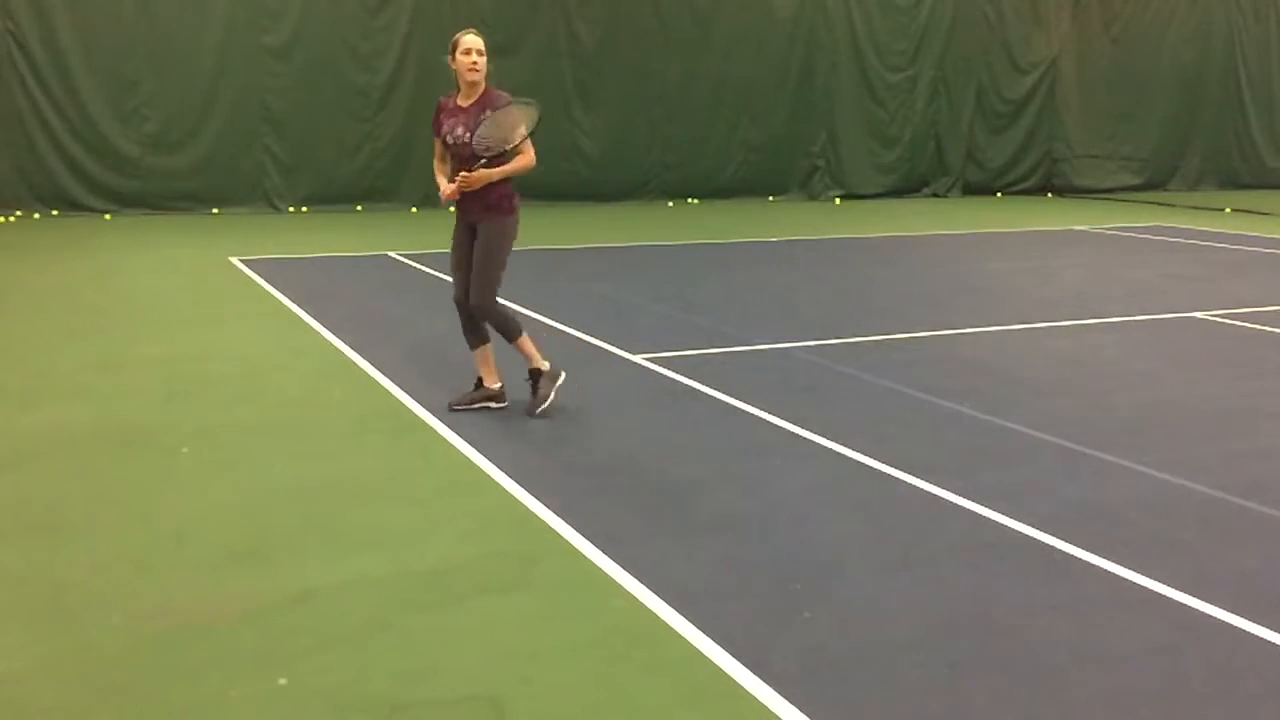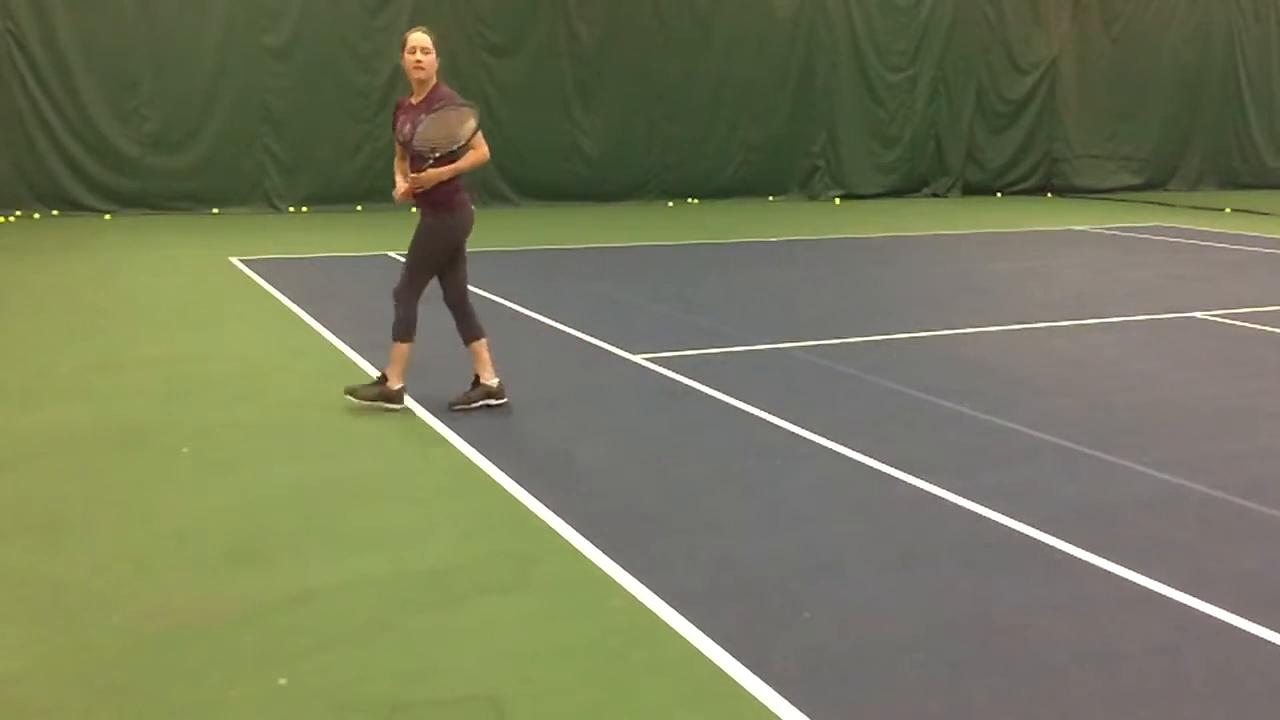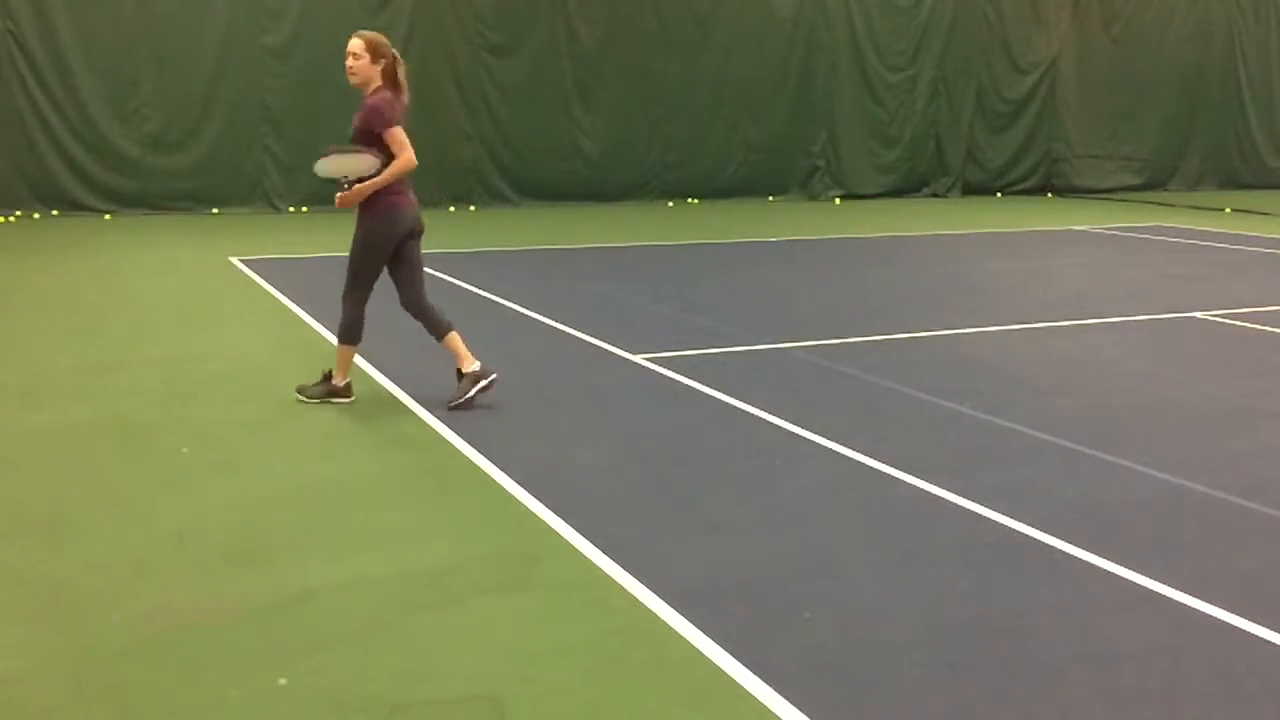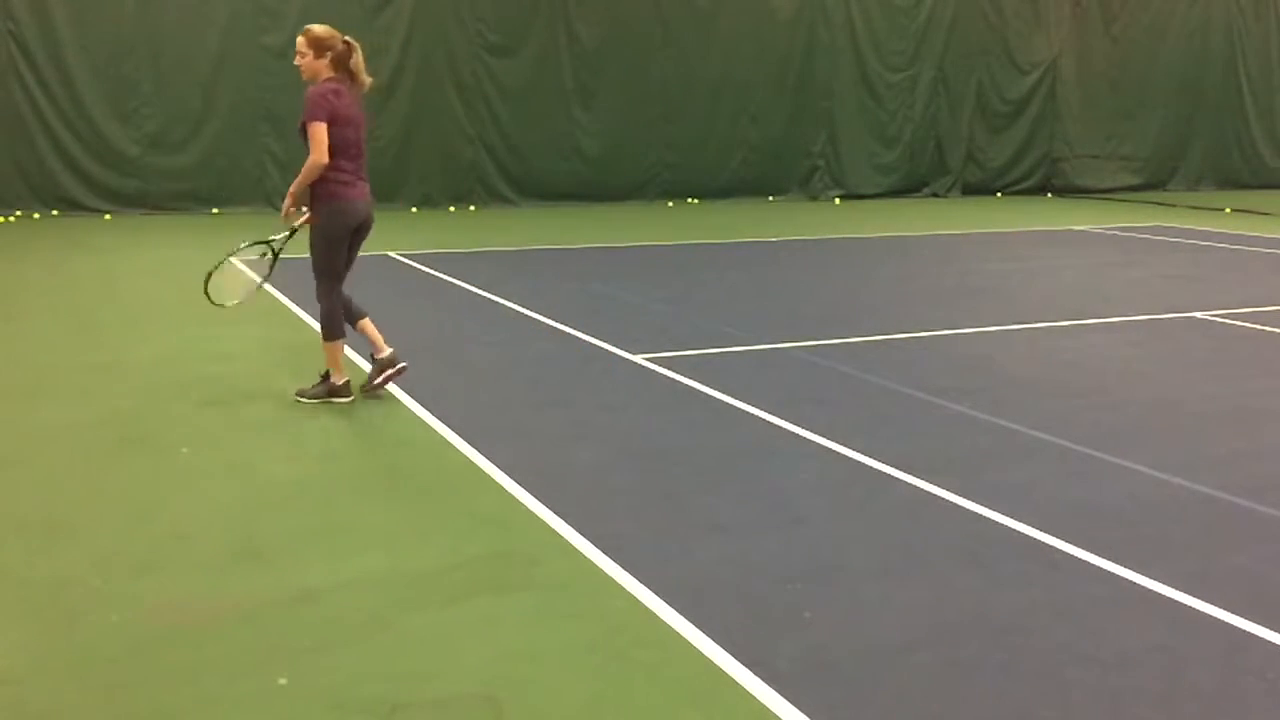
dt=0.2s
person 1, frame 1
left shoulder: (499, 104)
right shoulder: (444, 108)
left elbow: (528, 159)
right elbow: (440, 160)
left wrist: (489, 176)
right wrist: (444, 186)
left hip: (497, 215)
right hip: (466, 217)
left knee: (482, 302)
right knee: (463, 300)
left ankle: (543, 370)
right ankle: (490, 386)
person 1, frame 2
left shoulder: (446, 100)
right shoulder: (404, 106)
left elbow: (481, 153)
right elbow: (402, 157)
left wrist: (439, 175)
right wrist: (402, 182)
left hip: (447, 213)
right hip: (436, 213)
left knee: (405, 294)
right knee: (456, 297)
left ankle: (392, 385)
right ankle: (489, 383)
person 1, frame 3
left shoulder: (377, 105)
right shoulder: (378, 103)
left elbow: (407, 160)
left wrist: (366, 189)
right wrist: (353, 189)
left hip: (382, 216)
right hip: (404, 213)
left knee: (354, 297)
right knee: (415, 300)
left ankle: (340, 382)
right ankle: (472, 368)
person 1, frame 4
left shoulder: (318, 95)
right shoulder: (350, 95)
left elbow: (319, 159)
left wrist: (292, 193)
left hip: (335, 205)
right hip: (361, 203)
left knee: (327, 293)
right knee: (333, 290)
left ankle: (337, 380)
right ankle: (384, 353)
